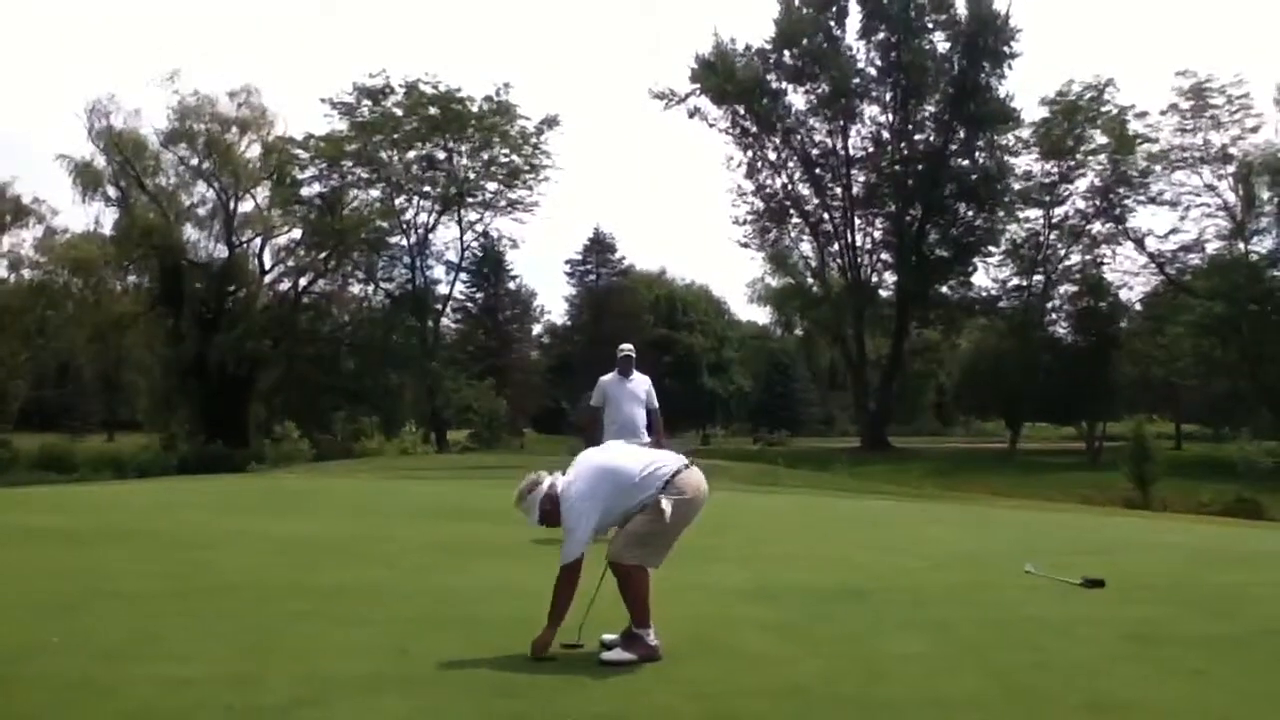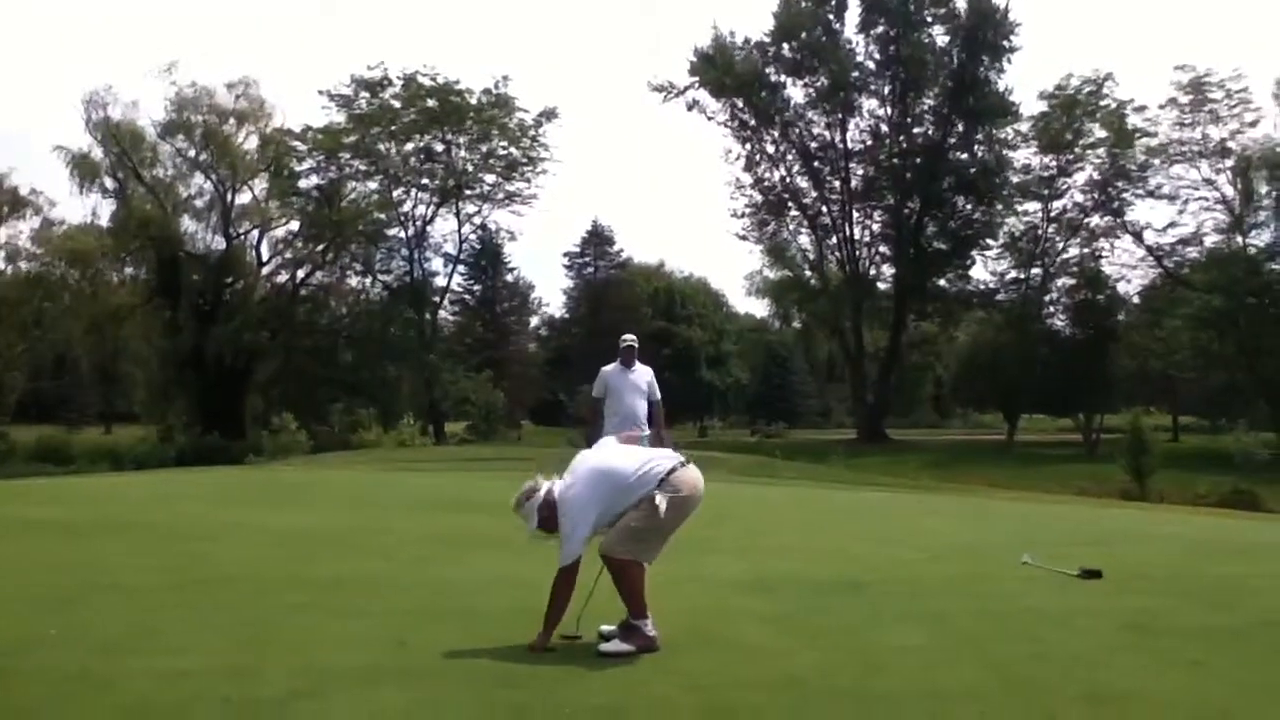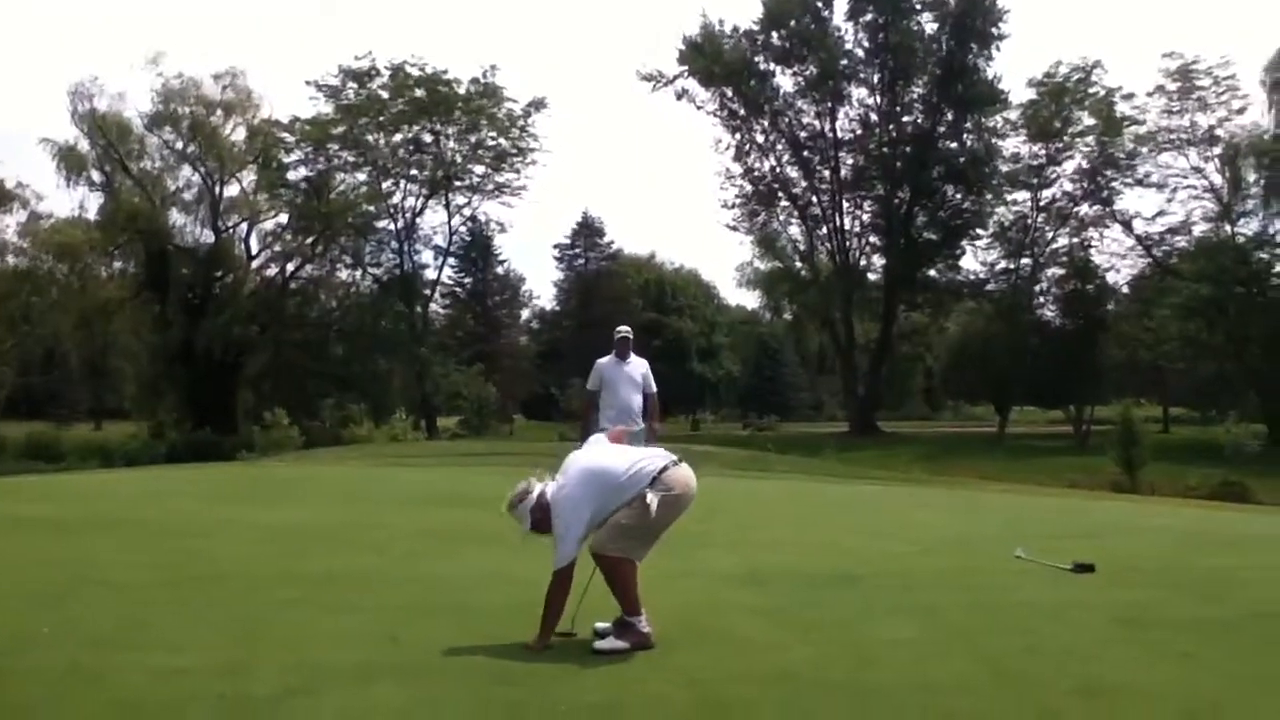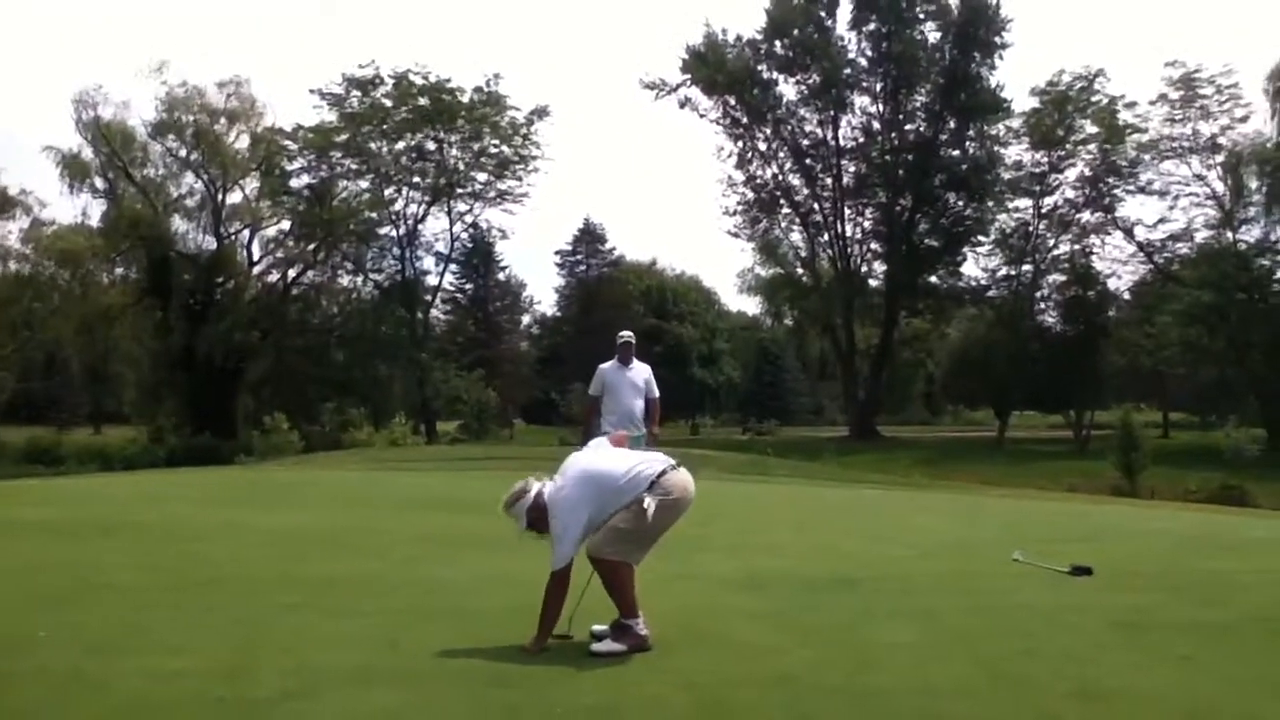
dt=0.1s
person 1, frame 1
left shoulder: (574, 504)
right shoulder: (581, 466)
left elbow: (569, 574)
right elbow: (633, 445)
left wrist: (548, 631)
left hip: (680, 489)
right hip: (686, 478)
left knee: (622, 558)
right knee: (630, 555)
left ankle: (645, 640)
right ankle: (639, 631)
person 1, frame 2
left shoulder: (572, 506)
right shoulder: (581, 464)
left elbow: (566, 576)
right elbow: (632, 436)
left wrist: (545, 634)
left hip: (676, 486)
right hip: (684, 474)
left knee: (615, 552)
right knee: (626, 549)
left ankle: (642, 630)
right ankle: (637, 622)
person 1, frame 3
left shoulder: (565, 509)
right shoulder: (571, 467)
left elbow: (562, 579)
right elbow: (621, 432)
left wrist: (543, 636)
left hip: (668, 485)
right hip: (677, 473)
left knee: (605, 549)
right knee: (617, 546)
left ankle: (637, 627)
right ankle: (632, 618)
person 1, frame 4
left shoulder: (563, 510)
right shoulder: (569, 469)
left elbow: (559, 580)
right elbow: (621, 437)
left wrist: (540, 638)
left hip: (667, 489)
right hip: (675, 477)
left knee: (602, 553)
right knee: (615, 549)
left ankle: (634, 630)
right ankle: (628, 621)
